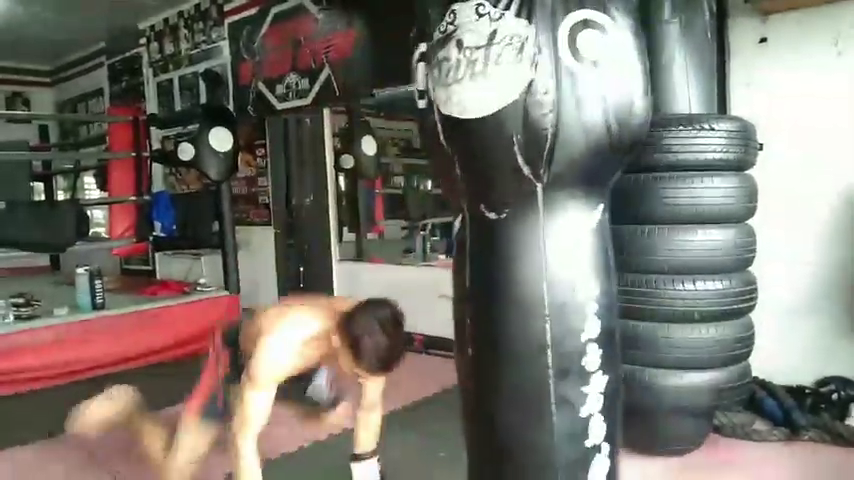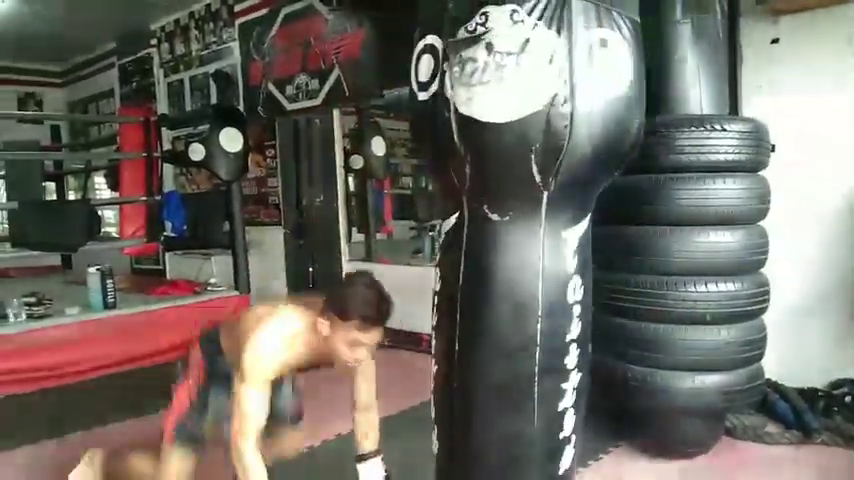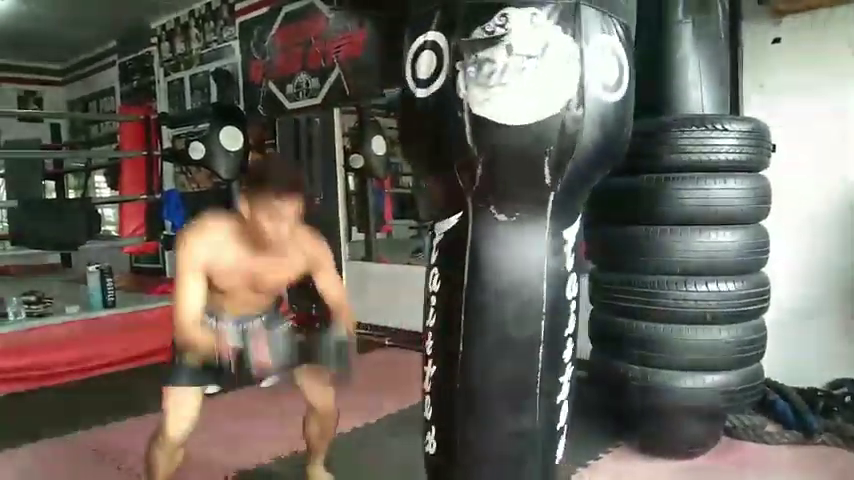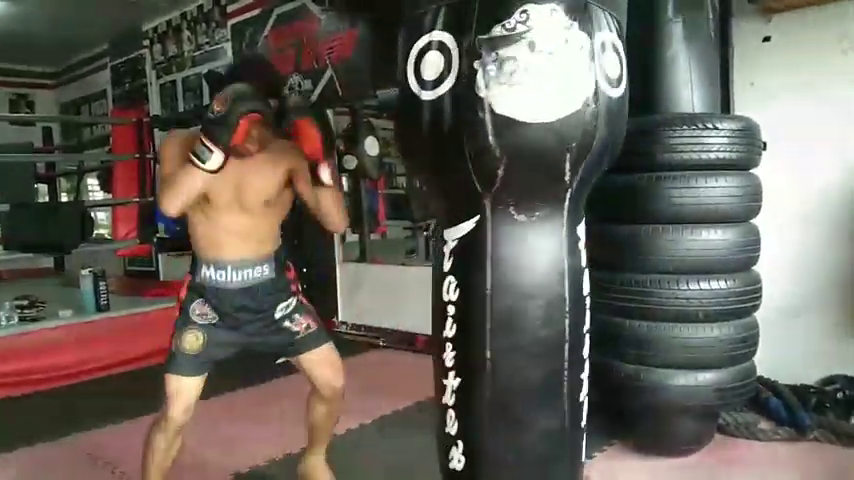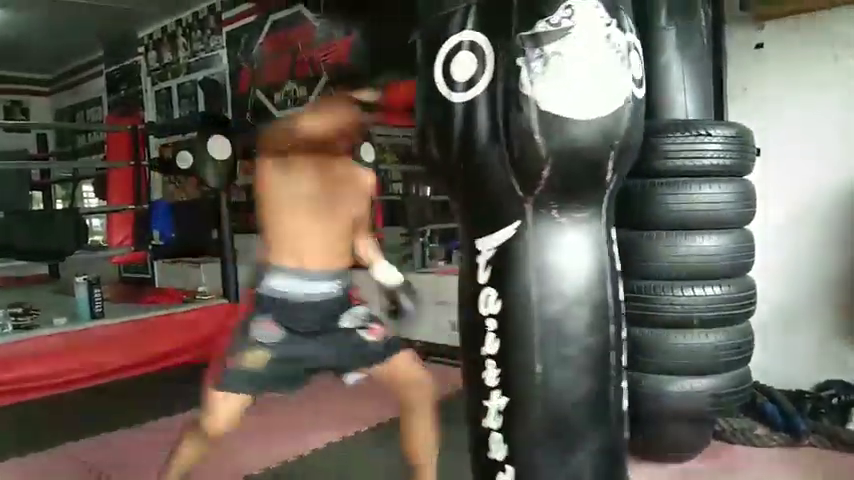
dt=0.3s
person 1, frame 1
left shoulder: (366, 342)
right shoulder: (281, 346)
left elbow: (371, 408)
right elbow: (244, 440)
right hip: (242, 361)
right ankle: (128, 406)
person 1, frame 2
left shoulder: (353, 334)
right shoulder: (270, 339)
left elbow: (365, 407)
right elbow: (242, 438)
left hip: (274, 374)
right hip: (219, 367)
left knee: (289, 445)
person 1, frame 3
left shoulder: (308, 244)
right shoulder: (200, 240)
left elbow: (341, 310)
right elbow: (186, 329)
left hip: (267, 322)
right hip: (210, 332)
left knee: (324, 404)
right knee: (175, 432)
person 1, frame 4
left shoulder: (289, 157)
right shoulder: (182, 144)
left elbow: (336, 223)
right elbow: (170, 204)
left wrist: (319, 161)
right wrist: (213, 144)
left hip: (271, 288)
right hip: (210, 294)
left knee: (331, 382)
right knee: (175, 414)
person 1, frame 5
left shoulder: (362, 177)
right shoulder: (276, 150)
right elbow: (298, 127)
left wrist: (390, 277)
right wrist: (370, 100)
left hip: (336, 306)
right hip: (278, 308)
left knee: (417, 384)
right knee: (213, 425)
